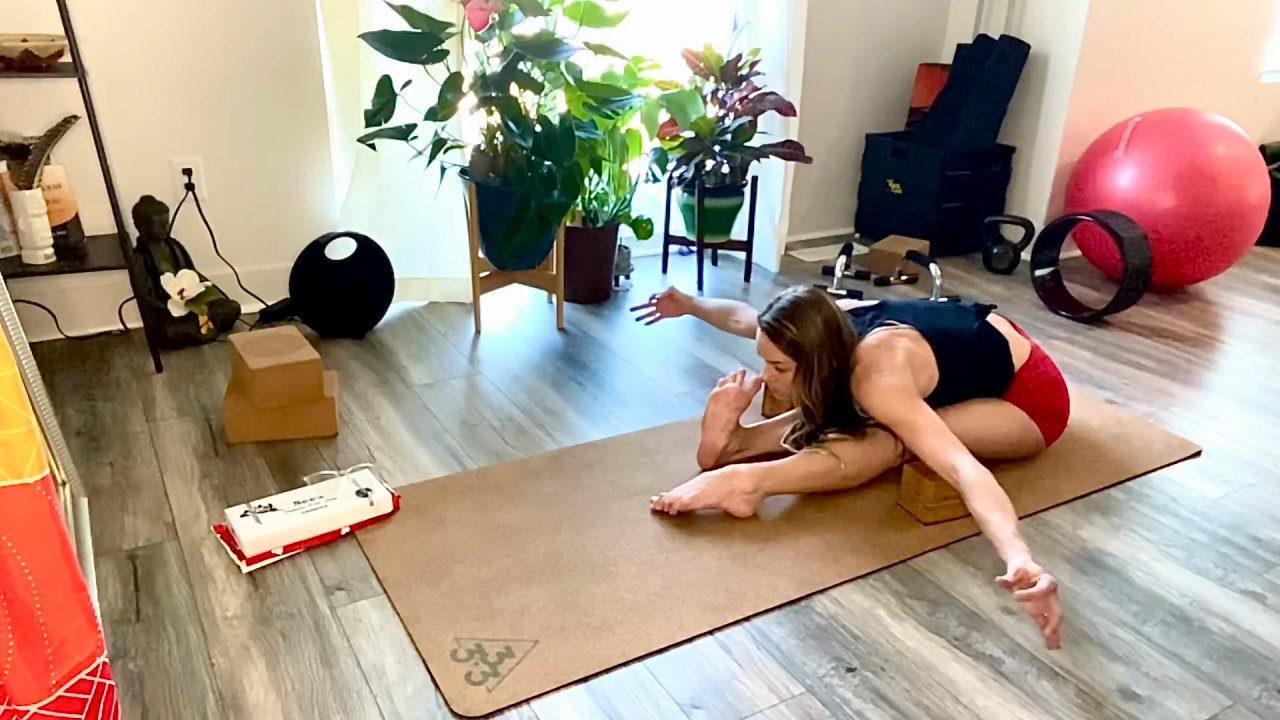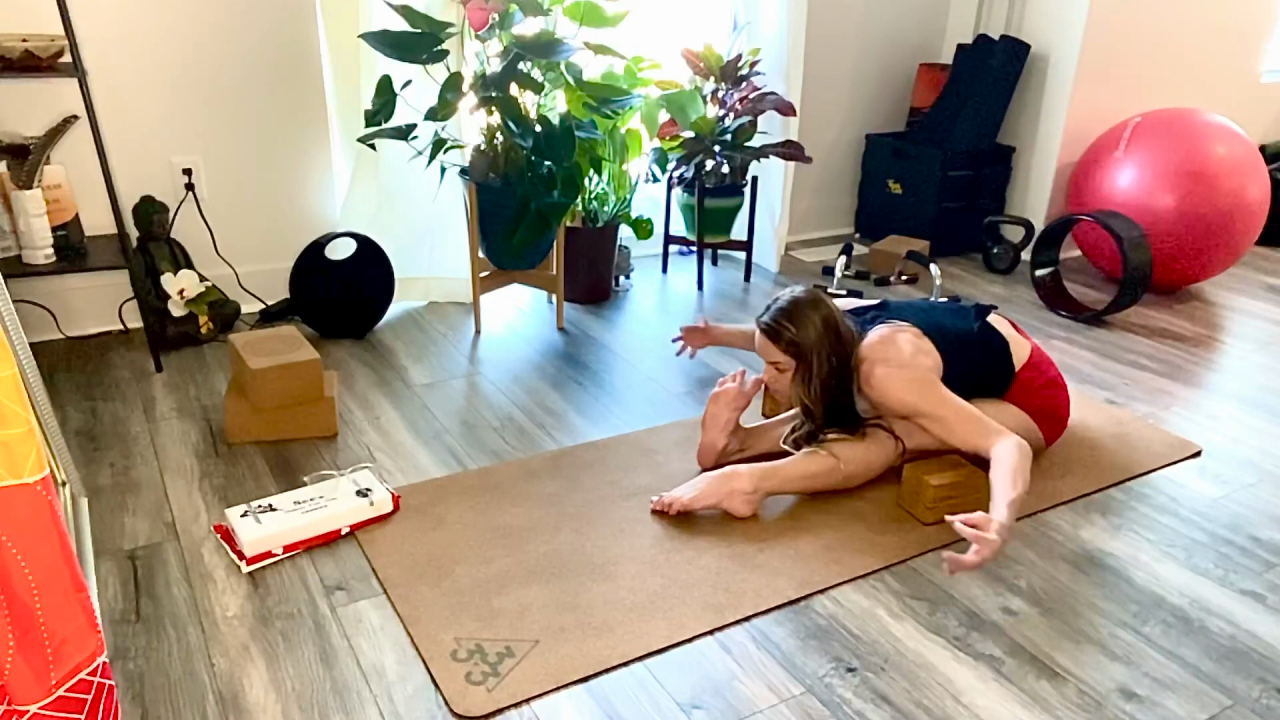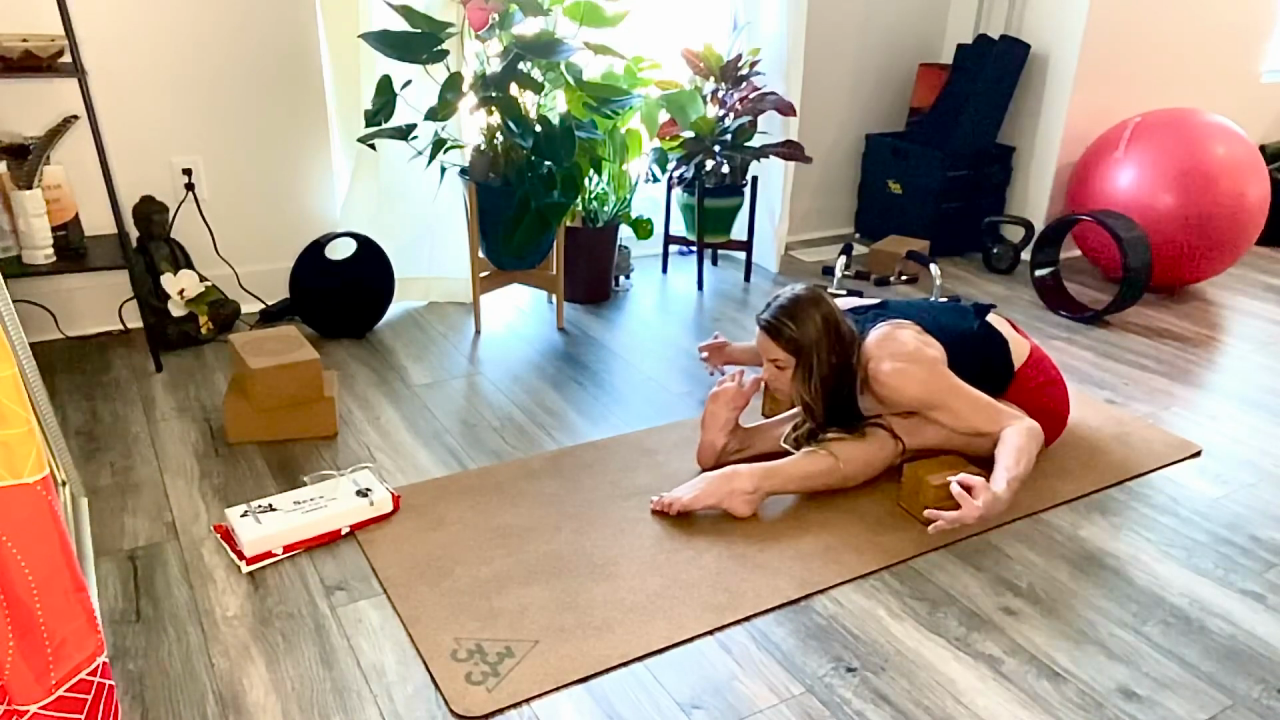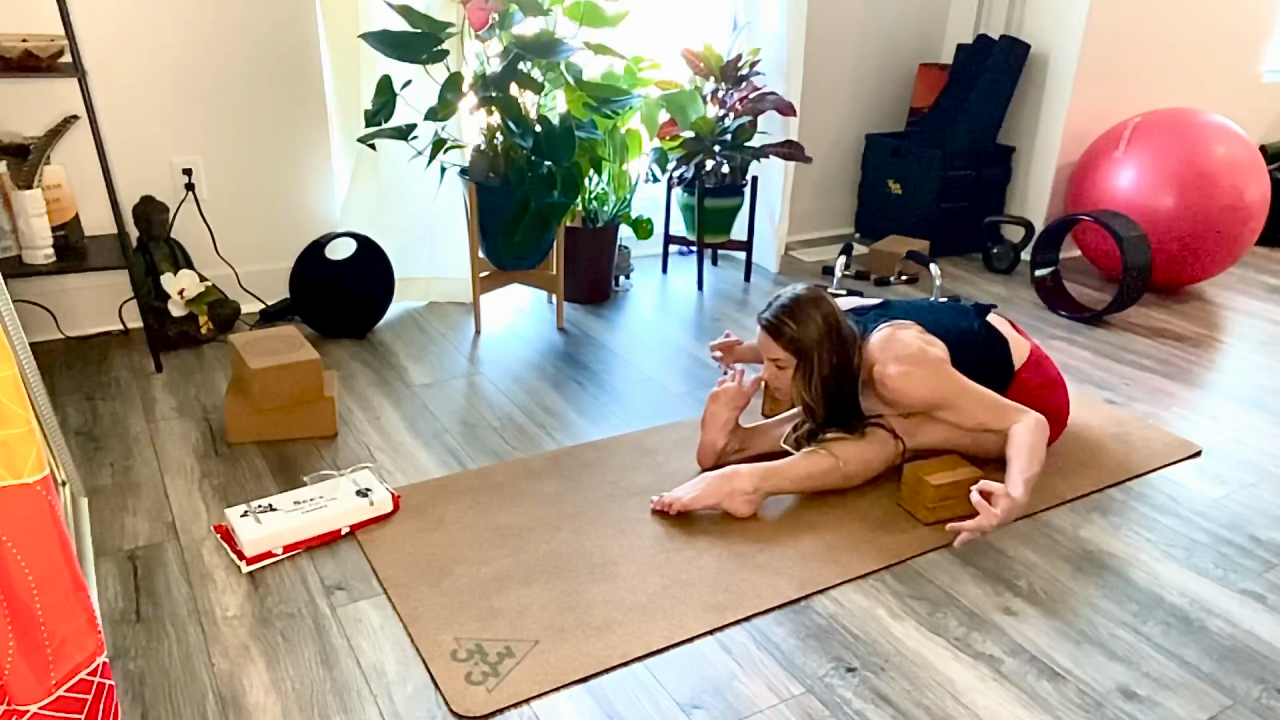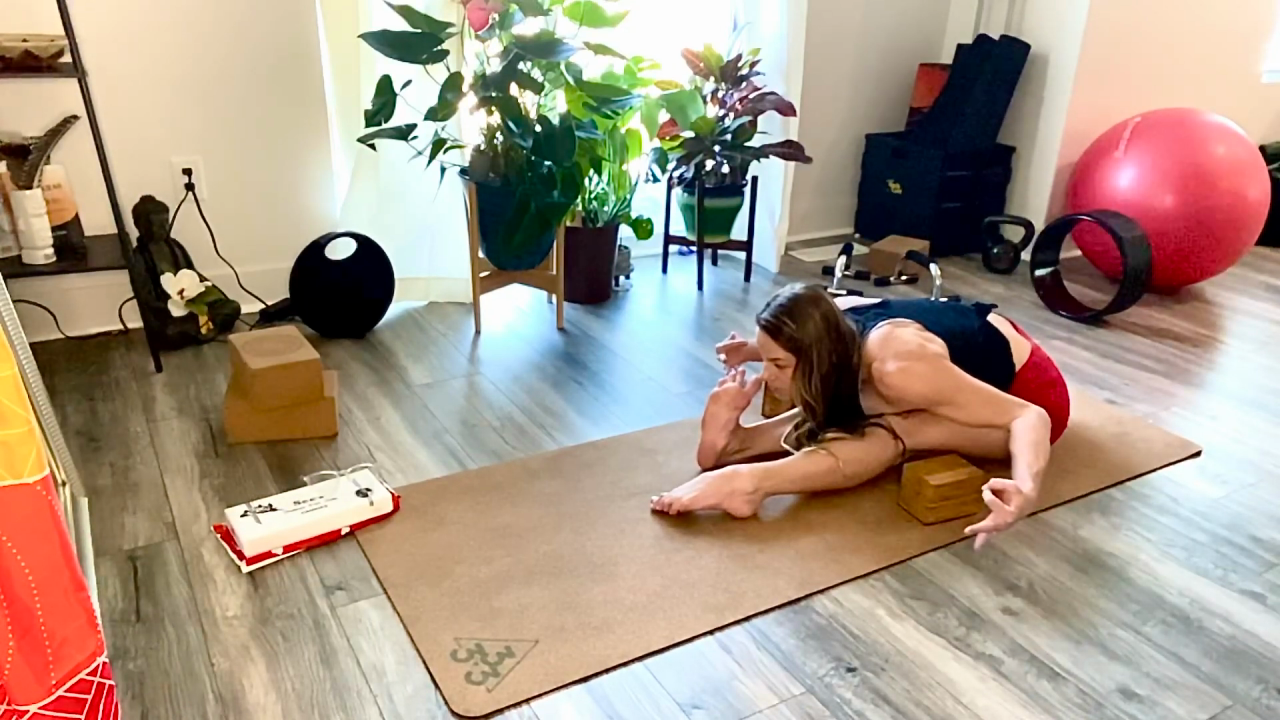
dt=1s
person 1, frame 1
left shoulder: (876, 378)
right shoulder: (829, 327)
left elbow: (965, 469)
right elbow: (743, 316)
left wrist: (1019, 559)
right wrist: (688, 304)
left hip: (1030, 395)
left knee: (893, 440)
person 1, frame 2
left shoulder: (884, 374)
right shoulder: (832, 326)
left elbow: (1010, 446)
right elbow: (784, 339)
left wrist: (1000, 523)
right wrist: (718, 336)
left hip: (1030, 396)
left knee: (895, 436)
person 1, frame 3
left shoulder: (890, 370)
right shoulder: (834, 324)
left elbow: (1022, 428)
left wrist: (997, 494)
right wrist: (736, 353)
left hip: (1030, 395)
left knee: (894, 433)
person 1, frame 4
left shoulder: (894, 370)
right shoulder: (836, 324)
left elbow: (1027, 421)
left wrist: (1015, 495)
right wrist: (747, 353)
left hip: (1030, 393)
left knee: (892, 432)
person 1, frame 5
left shoulder: (895, 369)
right shoulder: (834, 322)
left elbow: (1029, 416)
left wrist: (1025, 490)
right wrist: (754, 352)
left hip: (1030, 390)
left knee: (894, 432)
